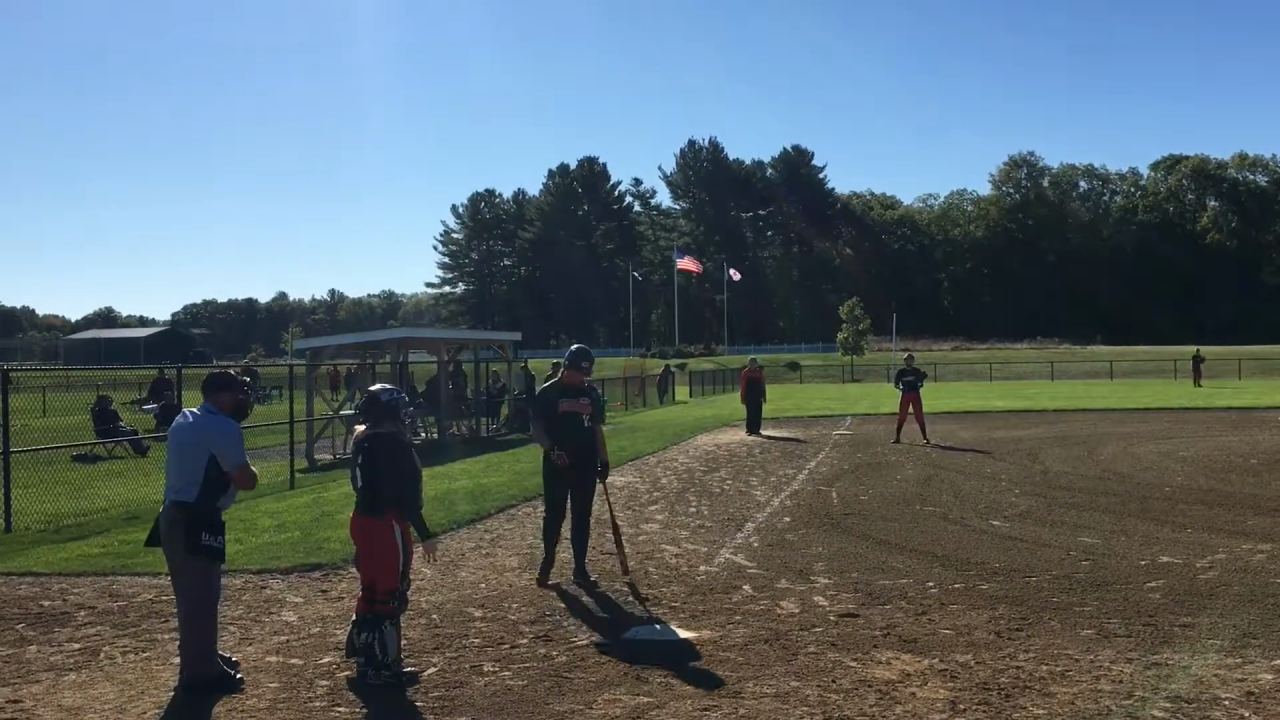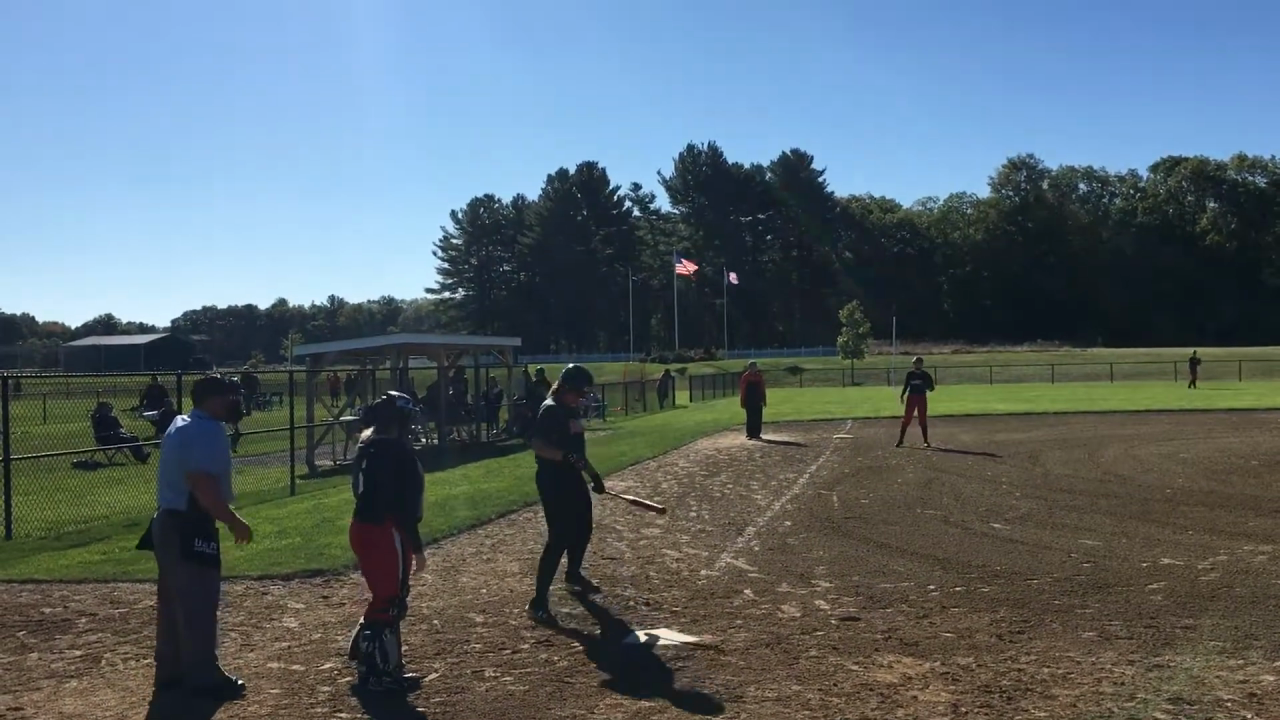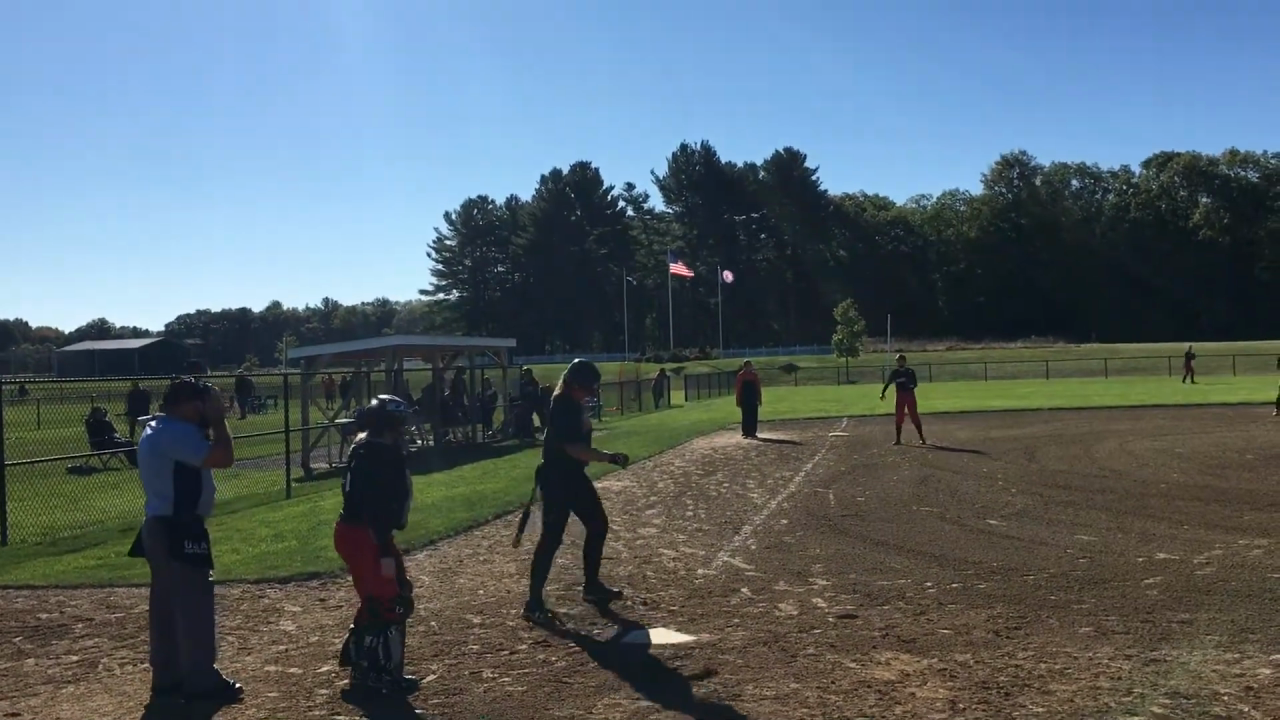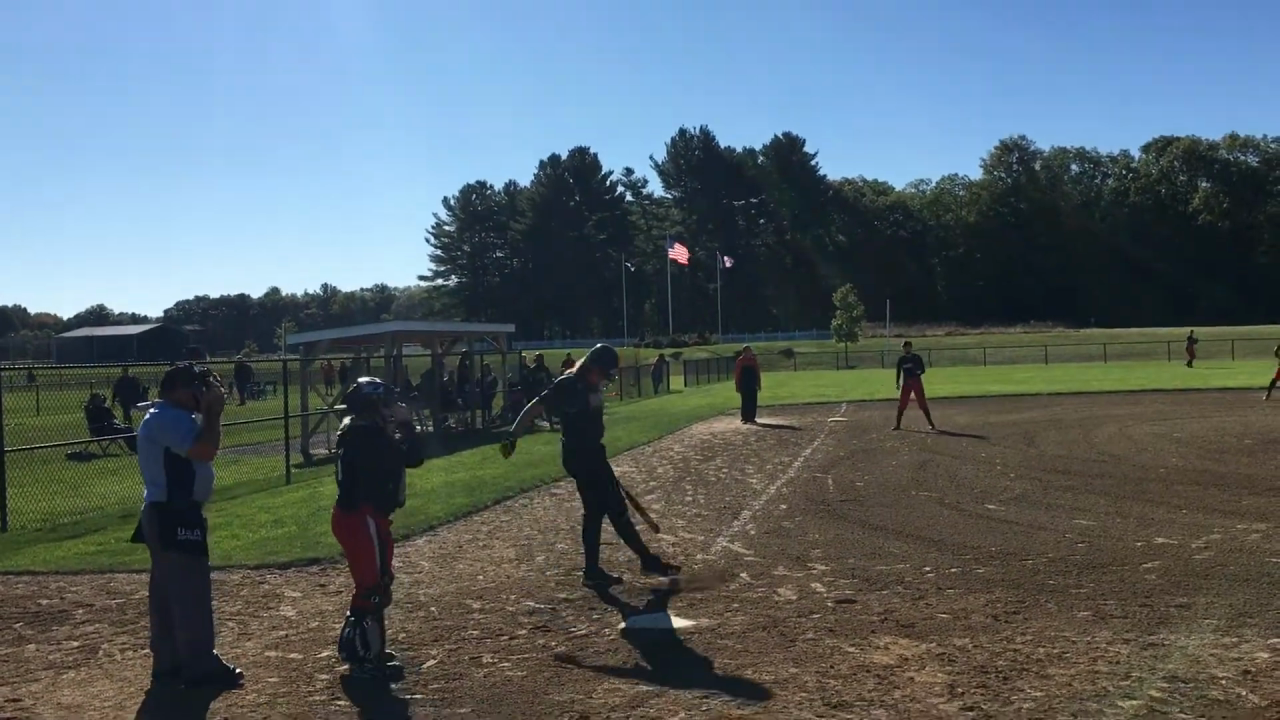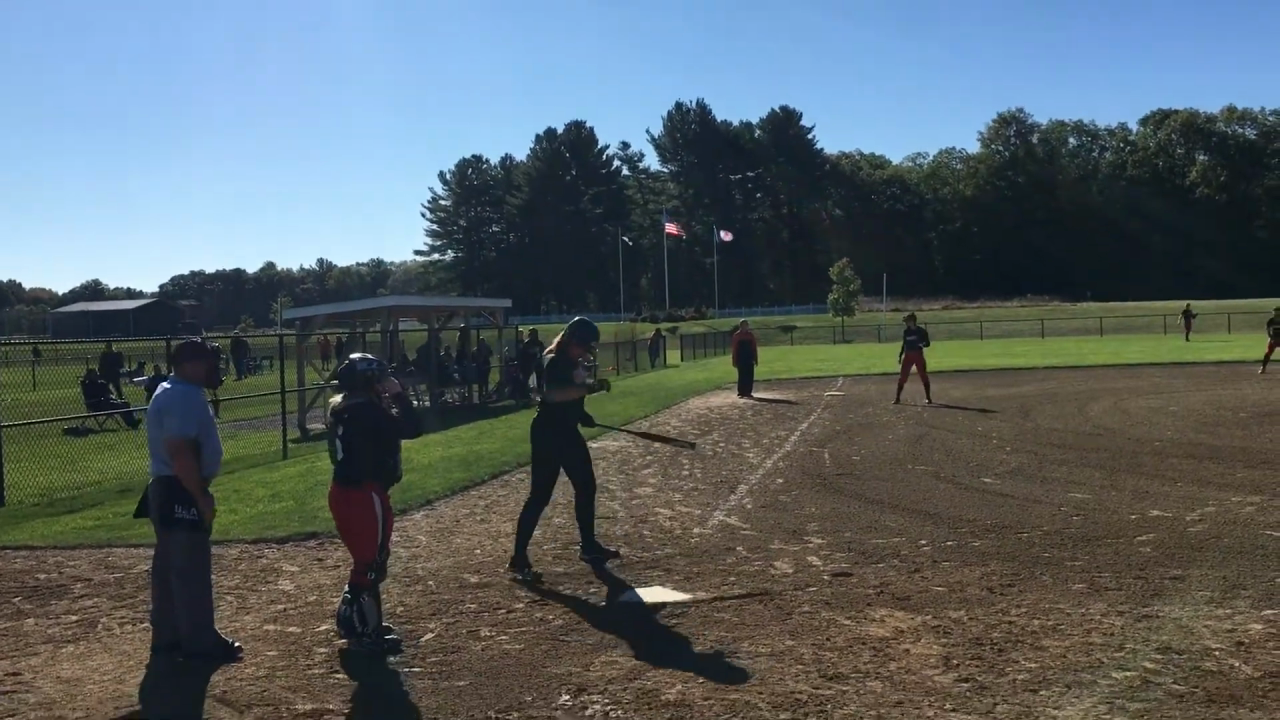
dt=0.5s
person 1, frame 1
left shoulder: (183, 419)
right shoulder: (224, 427)
right elbow: (245, 479)
right wrist: (250, 472)
left hip: (175, 516)
right hip: (197, 521)
left knee: (192, 594)
right knee: (201, 596)
left ankle: (202, 658)
right ankle: (201, 672)
person 1, frame 2
left shoulder: (180, 425)
right shoulder: (209, 431)
right elbow: (203, 485)
right wrist: (234, 522)
left hip: (168, 523)
right hip: (191, 528)
left knee: (173, 601)
right knee: (199, 603)
left ankle: (171, 671)
right ankle: (203, 677)
person 1, frame 3
left shoulder: (156, 430)
right shoulder: (177, 432)
left elbow: (205, 456)
right elbow: (223, 458)
left wrist: (208, 423)
right wrist: (217, 419)
left hip: (161, 527)
right hip: (179, 531)
left knee: (166, 604)
right knee: (195, 604)
left ankle: (168, 676)
right ankle: (202, 681)
person 1, frame 4
left shoulder: (162, 417)
right shoulder: (170, 418)
left elbow: (196, 450)
right elbow: (204, 451)
left wrist: (208, 412)
right wrist: (213, 411)
left hip: (163, 515)
right hip: (176, 517)
left knee: (166, 589)
right knee: (191, 590)
left ankle: (167, 662)
right ankle: (201, 667)
person 1, frame 5
left shoulder: (168, 392)
right shoulder: (186, 396)
right elbow: (181, 453)
right wrist: (202, 499)
left hip: (165, 489)
right hip: (181, 494)
left knee: (169, 564)
right knee: (192, 567)
left ankle: (167, 636)
right ankle: (200, 642)
person 2, frame 1
left shoulder: (364, 440)
right shoulder: (394, 444)
right elbow: (404, 494)
right wrist: (425, 533)
left hip: (364, 520)
right hip: (386, 524)
left knee: (372, 592)
right knee: (390, 595)
left ankle: (366, 659)
right ankle: (383, 666)
person 2, frame 2
left shoulder: (368, 446)
right shoulder: (397, 451)
right elbow: (403, 503)
right wrist: (416, 546)
left hip: (363, 528)
right hip: (385, 532)
left knee: (381, 599)
right knee: (390, 603)
left ankle: (367, 662)
right ankle: (382, 673)
person 2, frame 3
left shoulder: (365, 449)
right shoulder: (383, 455)
right elbow: (378, 509)
right wrist: (387, 553)
left hip: (351, 532)
right hip: (364, 535)
left knee: (374, 602)
right knee: (396, 602)
left ankle: (363, 668)
right ankle: (384, 674)
person 2, frame 4
left shoulder: (354, 432)
right shoulder: (370, 435)
left elbow: (388, 460)
right elbow: (412, 459)
left wrist: (395, 429)
right wrist: (406, 424)
left hip: (350, 516)
right hip: (365, 519)
left knee: (368, 587)
right knee: (375, 591)
left ankle: (361, 650)
right ankle: (366, 660)
person 2, frame 5
left shoulder: (340, 410)
right shoulder: (369, 412)
right elbow: (412, 429)
left wrist: (388, 400)
right wrist: (399, 395)
left hip: (343, 493)
right hip: (365, 496)
left knee: (365, 561)
right knee: (371, 565)
left ankle: (358, 624)
right ankle: (364, 634)
person 3, frame 1
left shoulder: (591, 393)
right shoulder: (549, 392)
left elbow: (597, 429)
right elbow: (537, 428)
left wrist: (603, 460)
right wrist: (551, 449)
left hip: (586, 461)
right hip: (557, 462)
left knee: (582, 517)
right knee: (553, 514)
left ankle: (580, 569)
right ankle: (547, 561)
person 3, frame 2
left shoulder: (571, 410)
right shoulder: (551, 410)
right elbow: (538, 445)
left wrist: (593, 474)
right wrist: (566, 457)
left hip: (572, 477)
right hip: (553, 479)
left knee: (582, 529)
right knee: (558, 539)
left ankle: (573, 574)
right ankle: (538, 601)
person 3, frame 3
left shoulder: (571, 404)
right shoulder: (565, 407)
left elbow: (552, 436)
right elbow: (576, 449)
left wrist: (546, 462)
right wrist: (609, 457)
left hip: (573, 475)
right hip: (558, 477)
left knee: (598, 525)
right knee: (552, 538)
left ankle: (592, 586)
right ankle: (534, 604)
person 3, frame 4
left shoulder: (592, 387)
right shoulder: (568, 385)
right elbow: (536, 407)
right wrist: (513, 435)
left hip: (590, 453)
right hip: (580, 455)
left knee: (595, 511)
right knee: (615, 507)
left ankle: (592, 571)
right ankle: (647, 560)
person 3, frame 5
left shoulder: (572, 361)
right shoulder: (557, 361)
right elbow: (553, 394)
left wrist: (580, 413)
right wrist: (588, 388)
left hip: (567, 431)
right hip: (547, 433)
left knee: (585, 487)
right knee: (541, 495)
left ankle: (589, 546)
right ankle: (519, 559)
